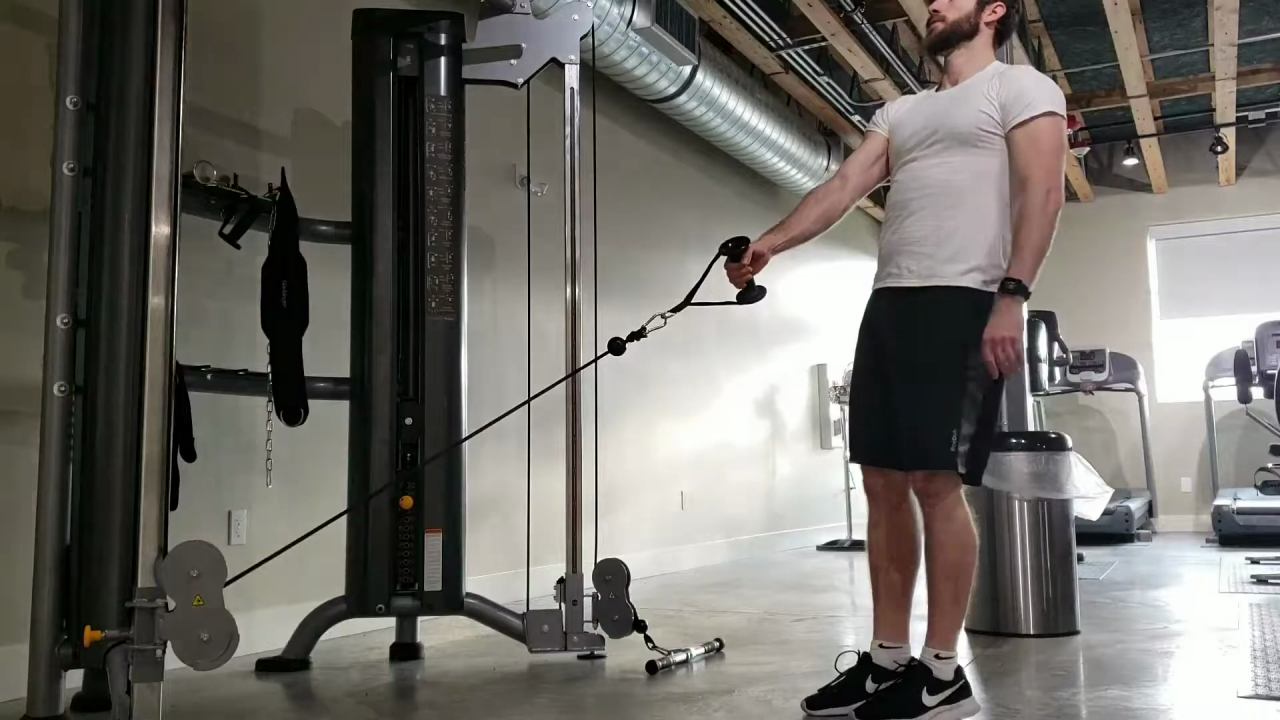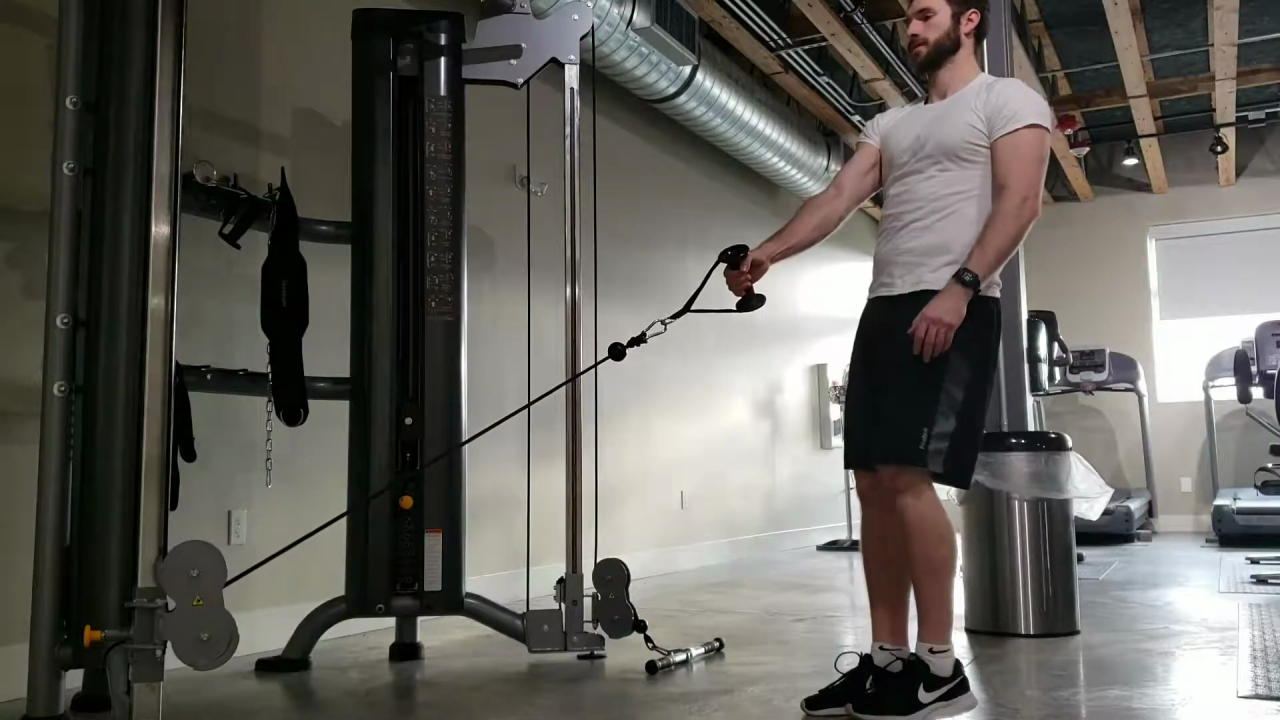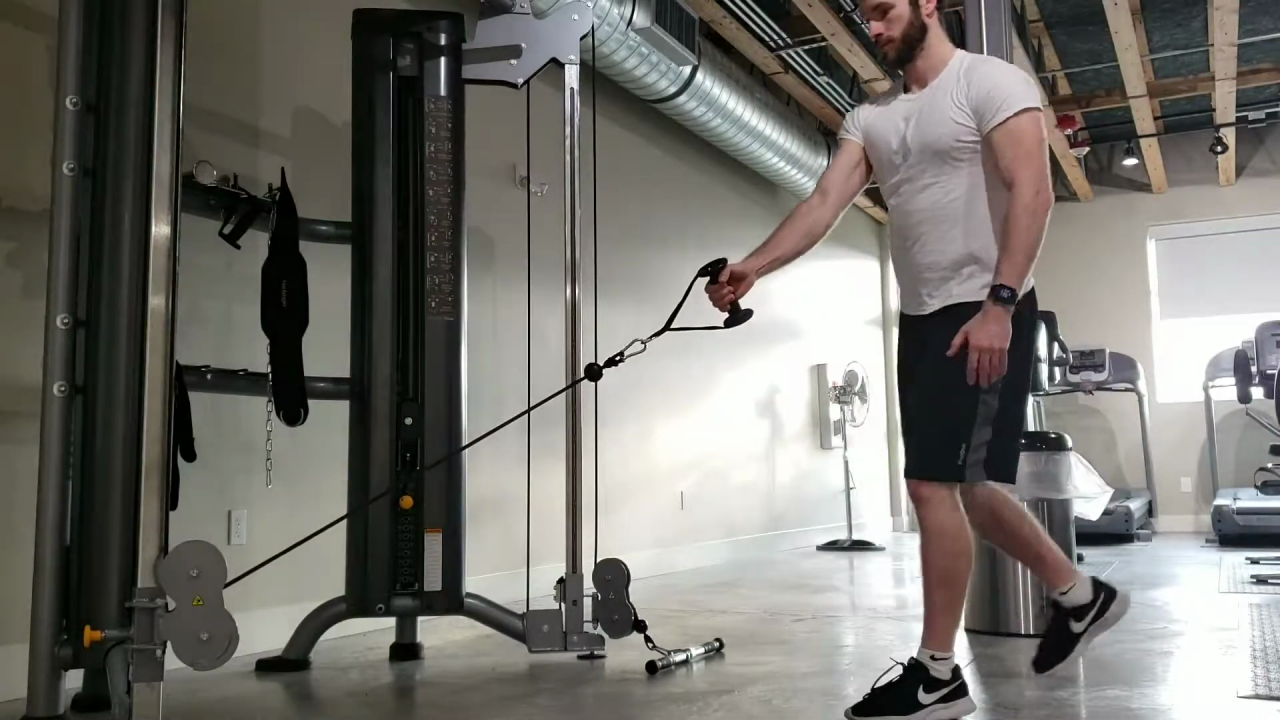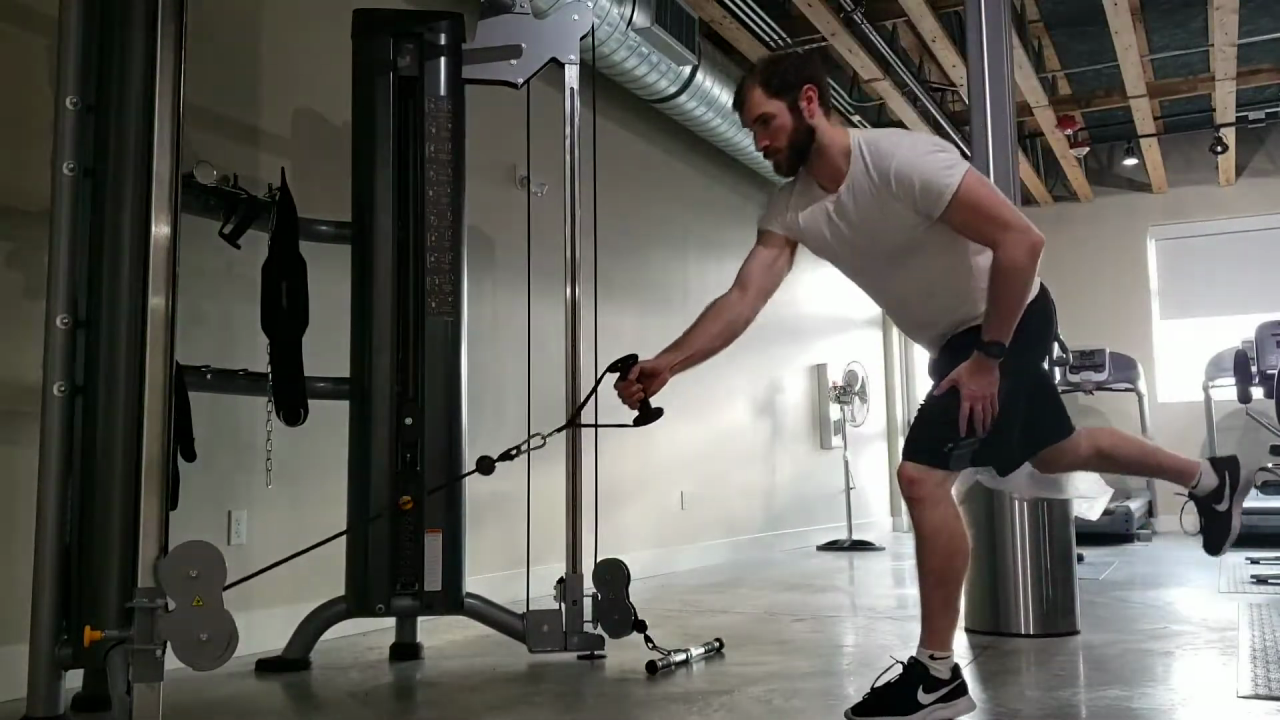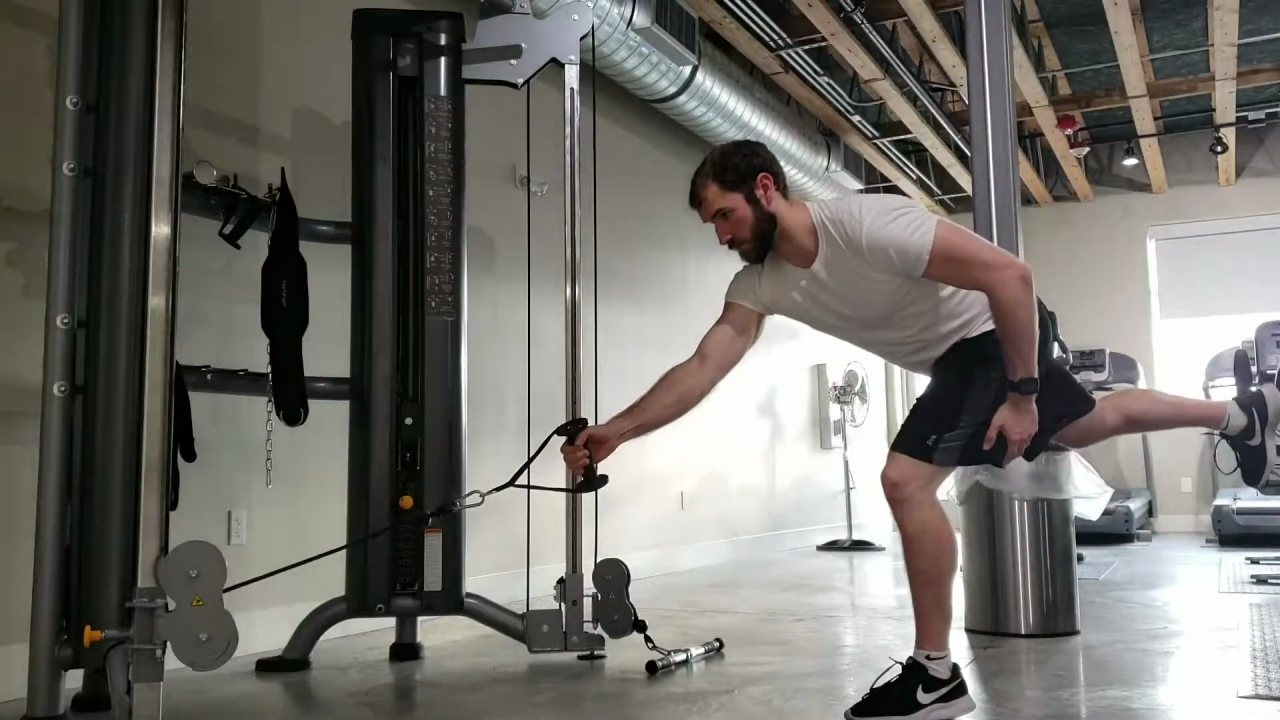
dt=1s
person 1, frame 1
left shoulder: (1021, 87)
right shoulder: (899, 111)
left elbow: (1042, 192)
right elbow: (841, 188)
left wrist: (1012, 294)
right wrist: (768, 243)
left hip: (960, 303)
right hip: (888, 304)
left knee: (936, 484)
right knee: (884, 483)
right ankle: (887, 661)
person 1, frame 2
left shoulder: (1008, 100)
right shoulder: (891, 123)
left elbow: (1019, 202)
right elbow: (838, 197)
left wrist: (961, 288)
right wrist: (767, 253)
left hip: (953, 312)
right hip: (884, 311)
left knee: (906, 477)
right knee: (873, 484)
right ankle: (887, 659)
person 1, frame 3
left shoulder: (990, 82)
right shoulder: (871, 115)
left elbow: (1032, 194)
right elbow: (824, 201)
left wrist: (1000, 303)
right wrist: (751, 267)
left hip: (983, 313)
right hip: (920, 317)
left knee: (935, 484)
right knee: (963, 482)
right ankle: (1080, 595)
person 1, frame 4
left shoulder: (902, 159)
right shoulder: (789, 209)
left elbow: (1021, 241)
right elbow: (743, 297)
left wrist: (989, 356)
right wrist: (668, 363)
left hip: (1007, 320)
right hip: (956, 338)
left knee: (922, 475)
right knee: (1058, 452)
right ankle: (1210, 479)
person 1, frame 5
left shoulder: (869, 226)
right shoulder: (759, 285)
left elbow: (1010, 276)
right elbow: (701, 369)
left wrist: (1021, 394)
right wrist: (615, 431)
left hip: (997, 334)
right hip: (956, 355)
left knee: (906, 480)
right knee: (1089, 423)
